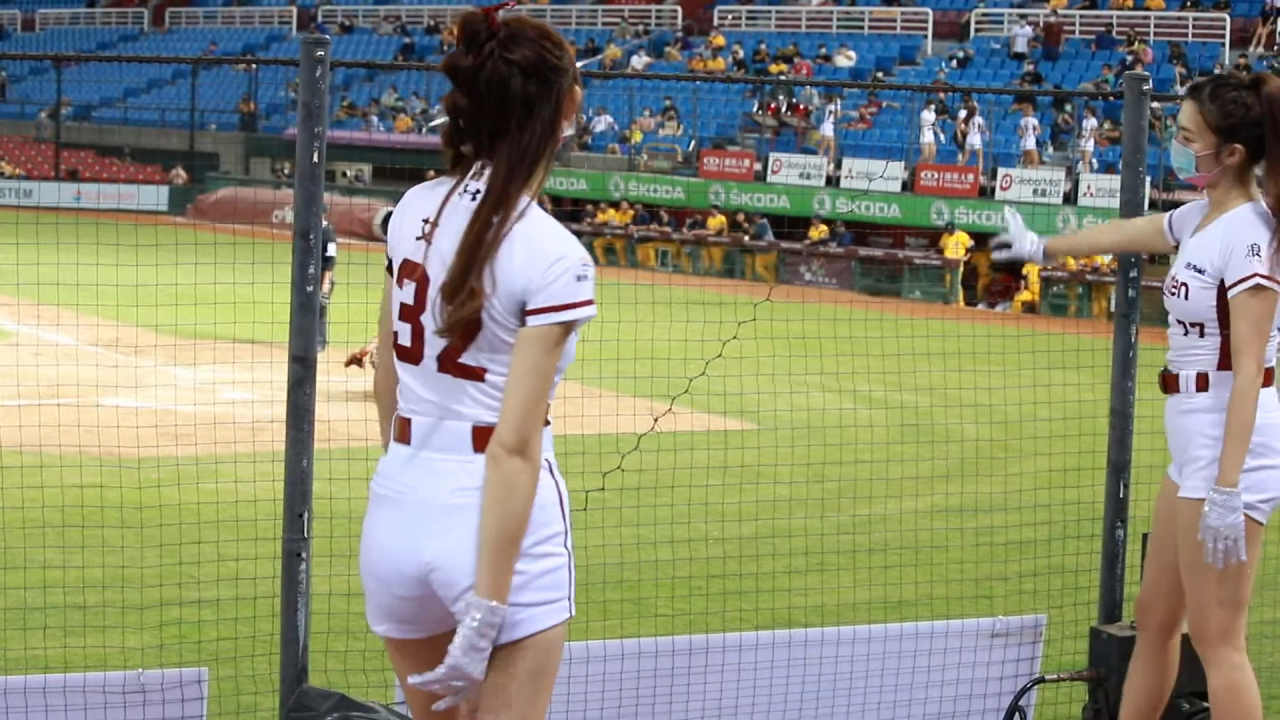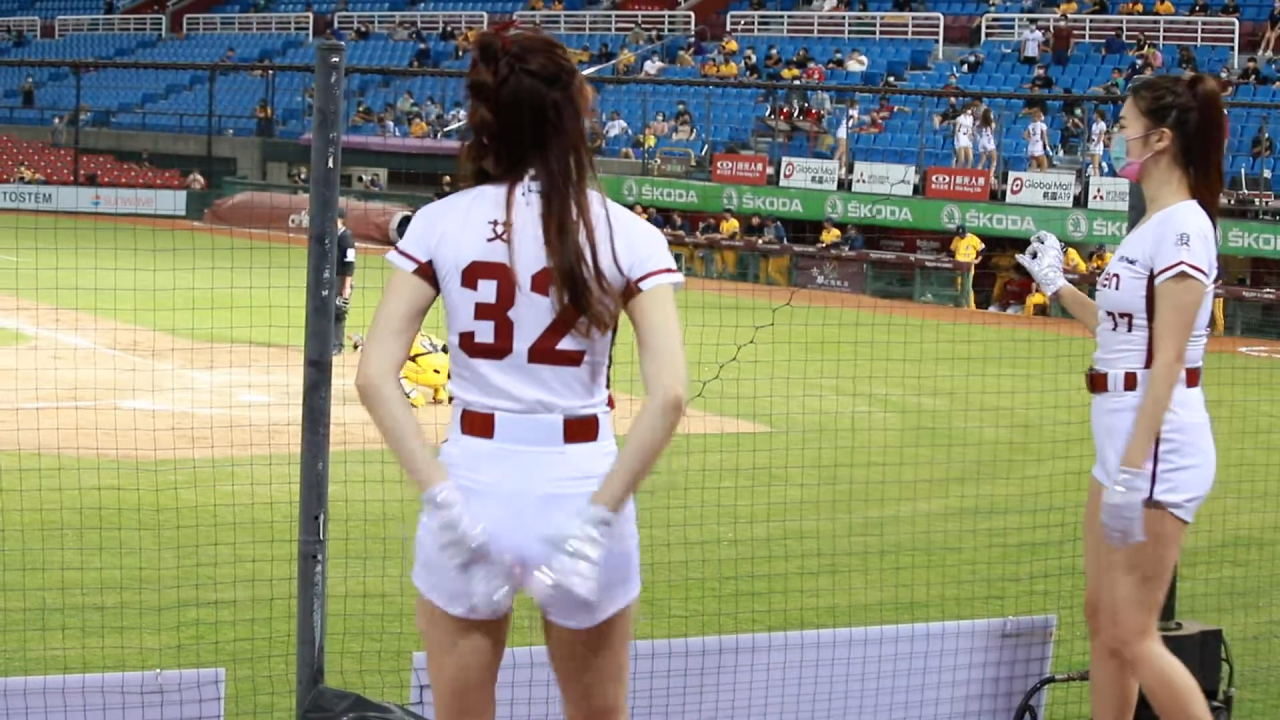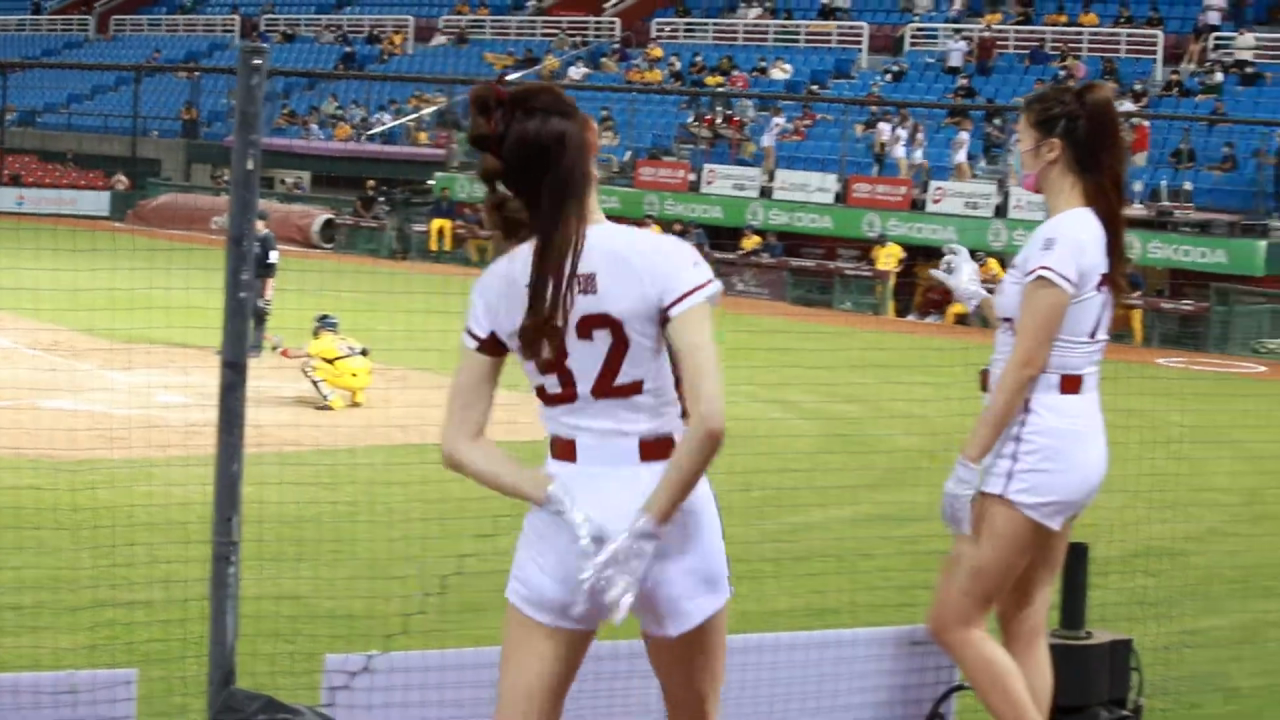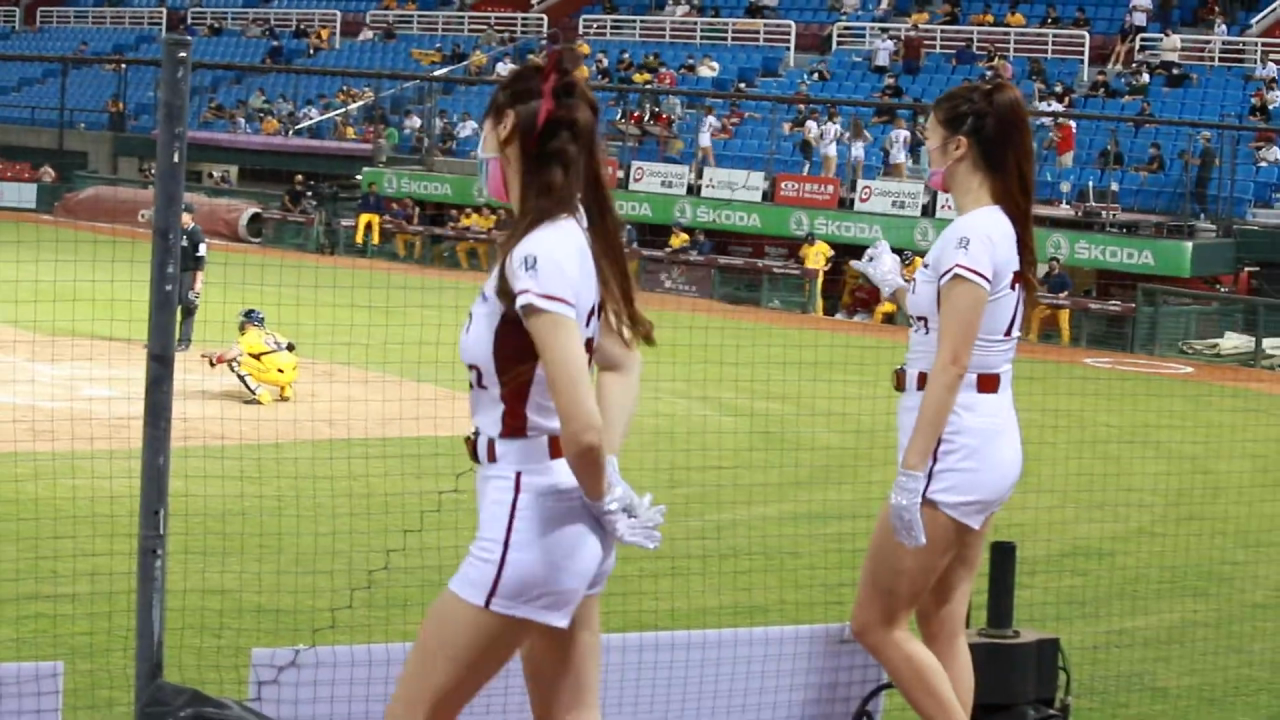
dt=0.5s
person 1, frame 1
left shoulder: (414, 209)
right shoulder: (554, 255)
left elbow: (387, 378)
right elbow: (515, 445)
right wrist: (485, 616)
left hip: (396, 511)
right hip: (501, 530)
person 1, frame 2
left shoulder: (440, 222)
right shoulder: (628, 235)
left elbow: (374, 376)
right elbow: (669, 393)
left wrist: (443, 499)
right wrist: (596, 521)
left hip: (473, 503)
right hip: (579, 507)
person 1, frame 3
left shoulder: (499, 284)
right shoulder: (665, 259)
left elbow: (459, 444)
right elbow: (710, 419)
left wrist: (562, 501)
right wrist: (649, 526)
left hip: (566, 531)
right hip: (669, 529)
person 1, frame 4
left shoulder: (538, 255)
right shoulder: (579, 239)
left elbow: (582, 430)
right elbow: (619, 365)
left wrist: (599, 496)
right wrist: (604, 487)
left hip: (532, 525)
right hip: (568, 522)
person 2, frame 1
right shoulder: (1201, 216)
right elbow: (1121, 235)
left wrist: (1224, 488)
right wrist: (1043, 245)
right hip: (1196, 446)
left knee: (1216, 637)
right knee: (1154, 617)
person 2, frame 2
left shoulder: (1181, 228)
right shoulder: (1155, 225)
left elbow: (1168, 363)
left wrist: (1130, 471)
right wrist: (1056, 285)
left hip: (1157, 451)
right hip: (1130, 447)
left knee: (1126, 636)
right knee: (1104, 622)
person 2, frame 3
left shoulder: (1060, 237)
right shoulder: (1091, 230)
left elbow: (1025, 366)
left wrist: (967, 463)
right wrist: (977, 298)
left hip: (1037, 450)
right hip: (1065, 445)
left knee: (954, 620)
right knee: (1022, 627)
person 2, frame 4
left shoulder: (972, 234)
right shoulder: (997, 227)
left elbow: (951, 366)
left wrist: (909, 472)
right wrist: (896, 288)
left hip: (954, 448)
right hip: (979, 446)
left knee: (877, 623)
right knee: (941, 627)
